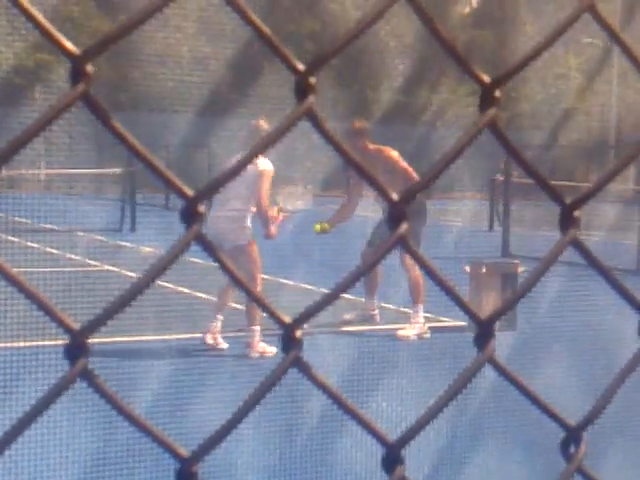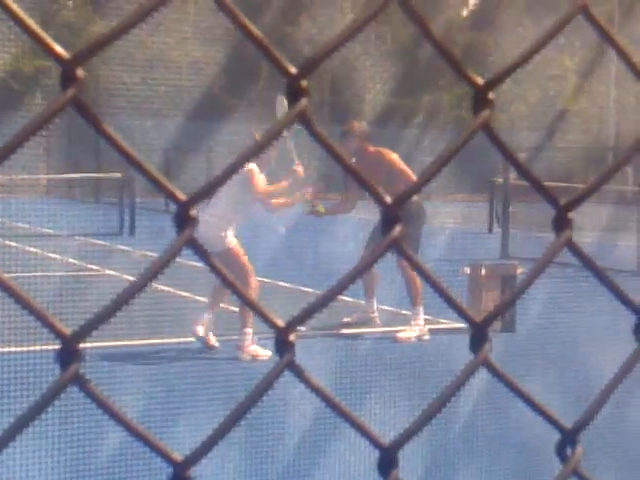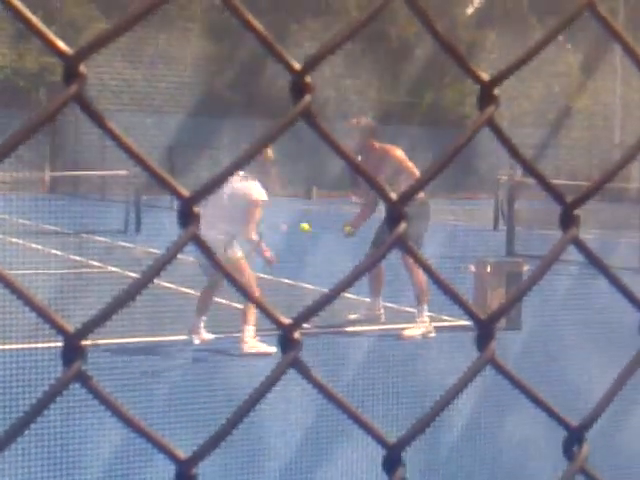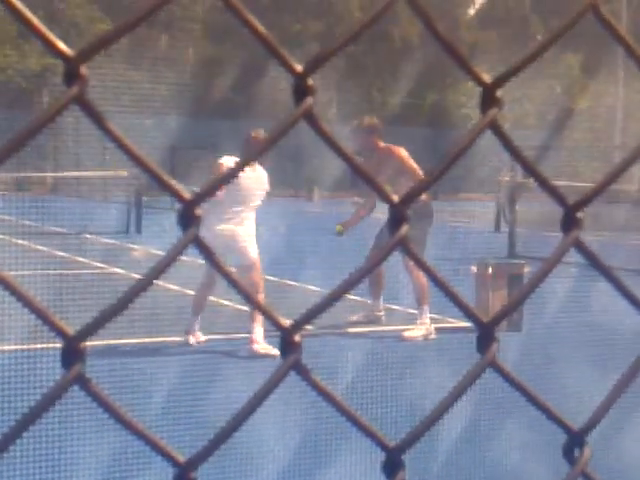
dt=0.3s
person 1, frame 1
left shoulder: (386, 155)
left elbow: (415, 182)
right elbow: (350, 205)
right wrist: (328, 224)
left hip: (411, 209)
left knee: (407, 259)
right knee: (368, 255)
left ankle: (418, 321)
right ankle: (371, 309)
person 1, frame 2
left shoulder: (385, 157)
right shoulder: (356, 168)
left elbow: (414, 184)
right elbow: (348, 204)
left wrist: (394, 199)
right wrist: (323, 210)
left hip: (409, 211)
left knee: (404, 262)
left ankle: (418, 323)
right ankle: (370, 312)
person 1, frame 3
left shoulder: (391, 154)
right shoulder: (363, 164)
left elbow: (417, 181)
right elbow: (370, 203)
left wrist: (398, 195)
right wrist: (354, 224)
left hip: (414, 209)
left knee: (409, 260)
left ankle: (424, 321)
right ankle: (375, 309)
person 1, frame 4
left shoulder: (394, 153)
right shoulder: (368, 164)
left elbow: (421, 180)
right elbow: (369, 203)
left wrist: (400, 194)
right wrist: (348, 223)
left hip: (417, 210)
left knee: (410, 262)
right knee: (373, 257)
left ankle: (425, 322)
right ankle: (376, 310)
person 2, frame 1
left shoulder: (236, 161)
right shoulder: (264, 165)
right elbow: (260, 204)
left wrist: (269, 214)
right wrist: (268, 227)
left hip: (216, 223)
right hip: (236, 227)
left knee: (234, 280)
right knee: (254, 283)
left ankle: (213, 331)
right ankle: (255, 342)
person 2, frame 2
left shoulder: (254, 172)
right shoulder: (251, 169)
left elbow: (267, 202)
right elbow: (261, 194)
left wrist: (295, 198)
right wrist: (291, 181)
left hip: (207, 228)
right hip: (217, 230)
right knee: (249, 282)
left ankle: (204, 324)
right ankle: (246, 345)
person 2, frame 3
left shoulder: (233, 177)
right shoulder: (258, 194)
left elbow: (206, 203)
right elbow: (249, 234)
right wrist: (263, 252)
left hip: (204, 237)
right hip: (226, 244)
left knee: (214, 283)
right knee: (252, 292)
left ankle: (197, 330)
right ankle: (249, 340)
person 2, frame 4
left shoulder: (226, 163)
right shoulder: (264, 178)
left elbow: (215, 195)
left hip: (214, 234)
right hip: (242, 239)
left knee: (208, 282)
right knee: (257, 292)
left ankle: (192, 331)
right ankle: (258, 339)
